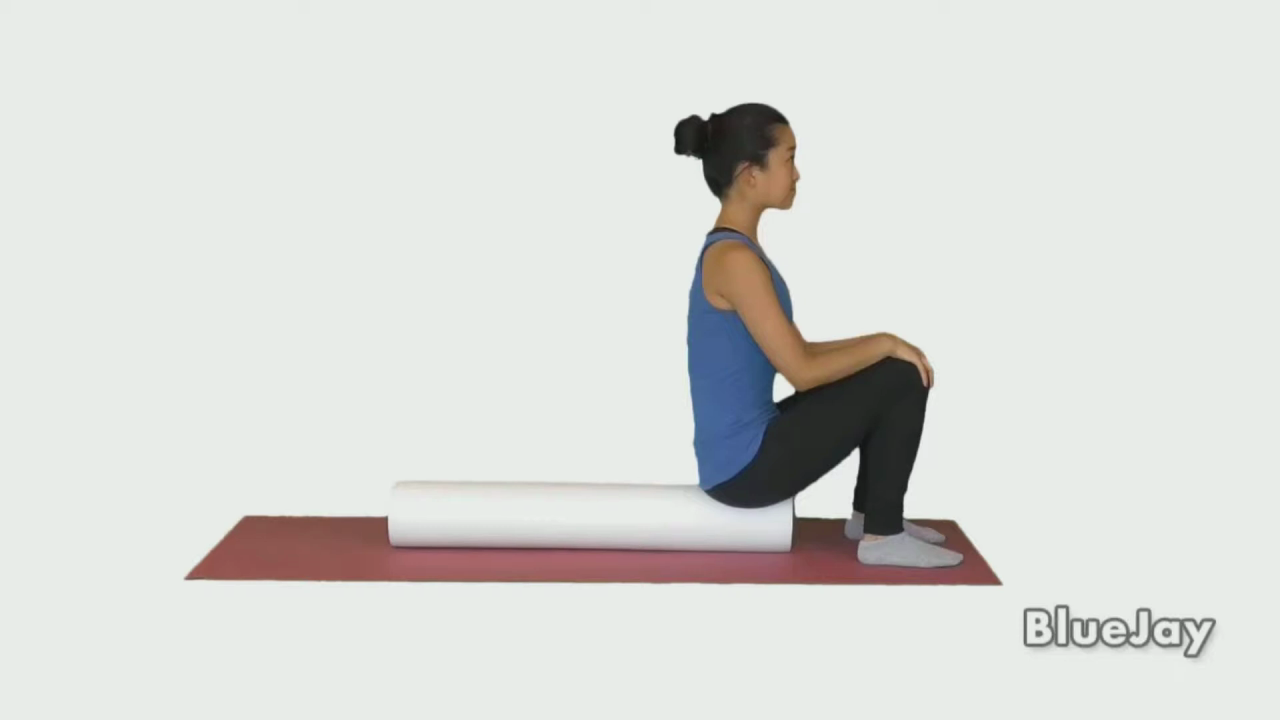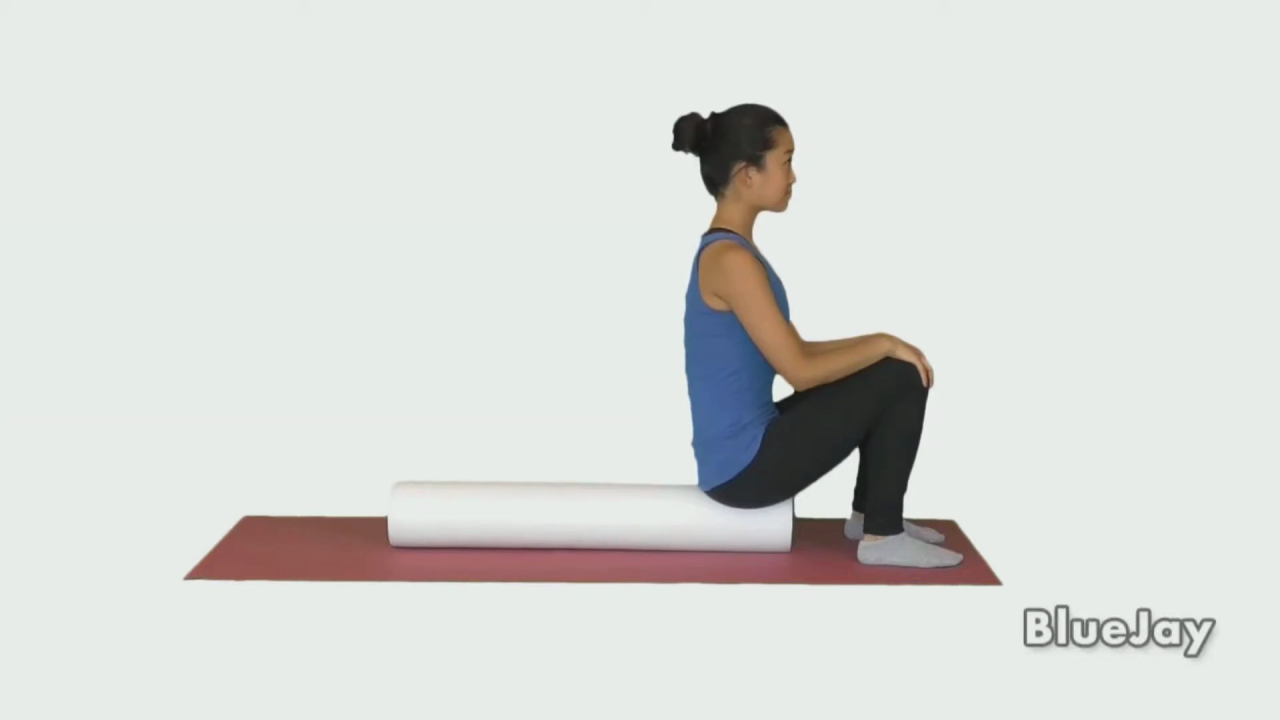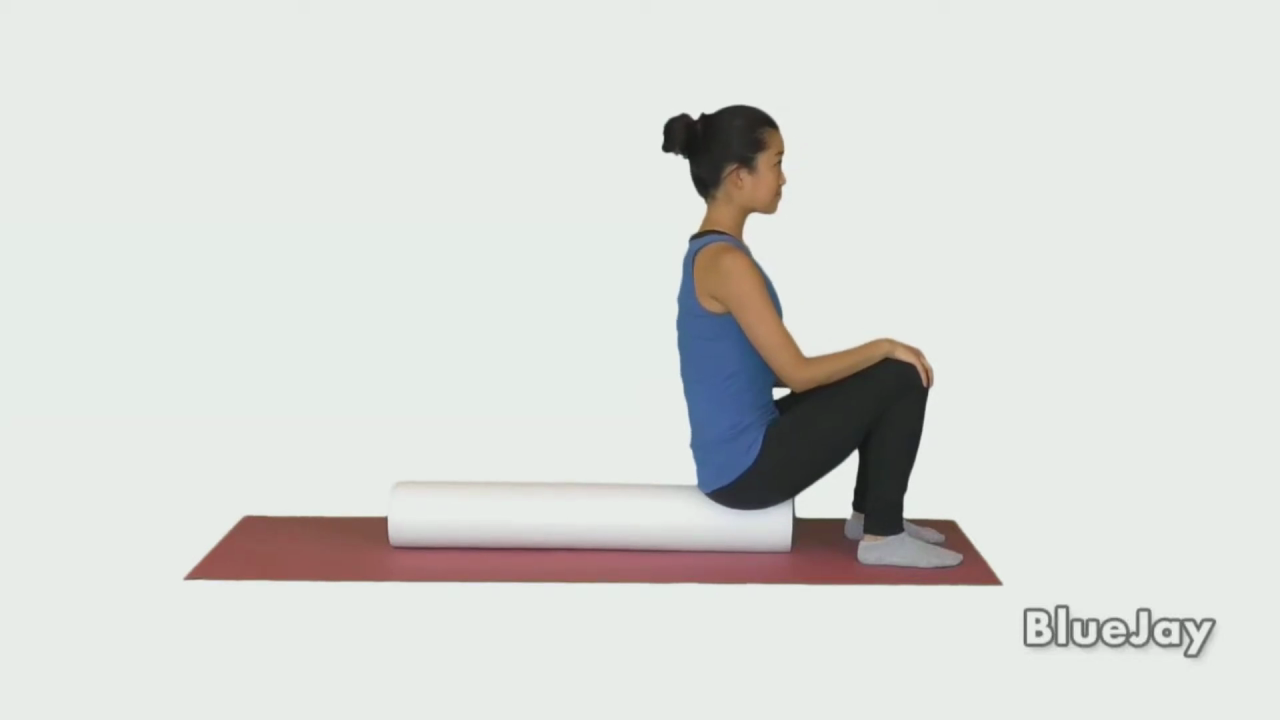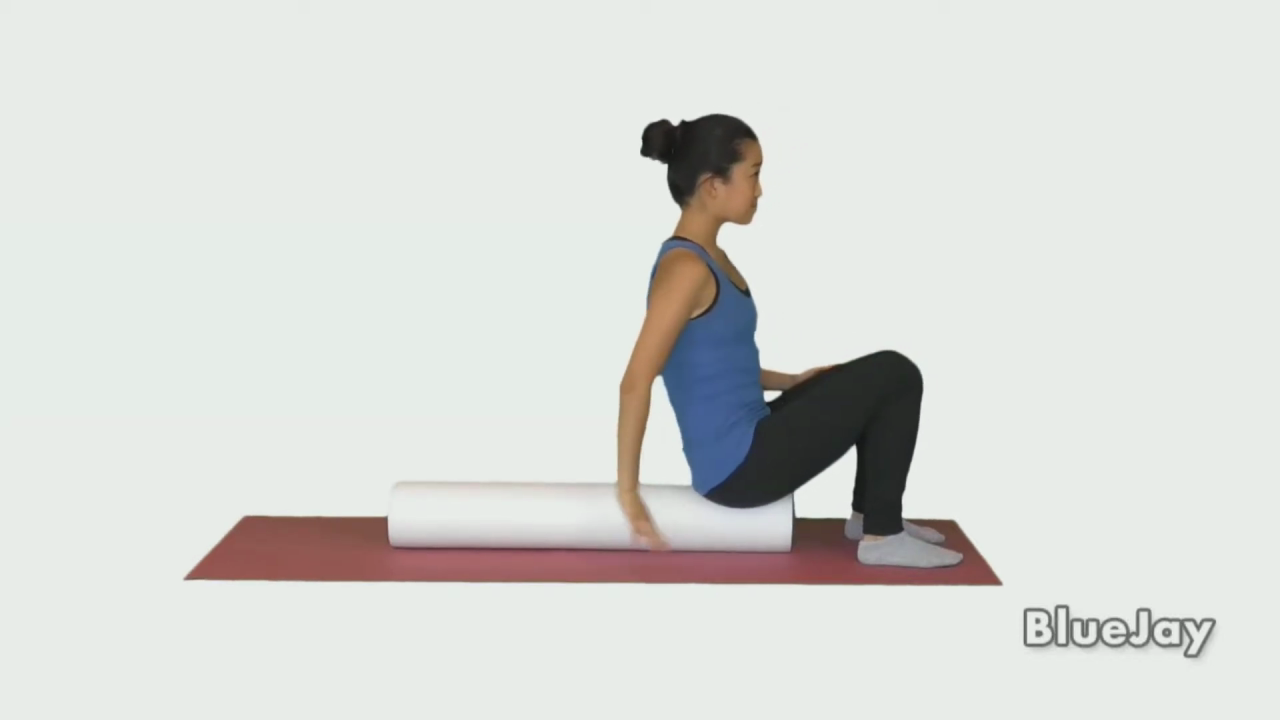
dt=1s
person 1, frame 1
left shoulder: (734, 248)
right shoulder: (734, 259)
left elbow: (796, 351)
right elbow: (802, 371)
left wrist: (878, 345)
right wrist: (884, 343)
left hip: (746, 449)
right hip: (746, 464)
left knee: (889, 368)
right knee: (903, 378)
left ankle: (870, 513)
right ankle: (882, 536)
person 1, frame 2
left shoulder: (729, 248)
right shoulder: (730, 259)
left elbow: (793, 350)
right elbow: (800, 371)
left wrist: (876, 345)
right wrist: (883, 344)
left hip: (744, 448)
right hip: (744, 465)
left knee: (889, 371)
right knee: (903, 379)
left ankle: (870, 513)
right ankle: (882, 537)
person 1, frame 3
left shoulder: (714, 250)
right shoulder: (726, 261)
right elbow: (796, 372)
right wrist: (883, 347)
left hip: (742, 449)
right hip: (746, 467)
left knee: (885, 375)
right knee: (903, 379)
left ankle: (870, 513)
right ankle: (882, 537)
person 1, frame 4
left shoulder: (708, 257)
right shoulder: (685, 268)
right elbow: (635, 383)
left wrist: (791, 381)
right wrist: (629, 490)
left hip: (746, 443)
right hip: (739, 465)
left knee: (881, 380)
right knee: (895, 376)
left ankle: (870, 514)
right ankle: (882, 537)
